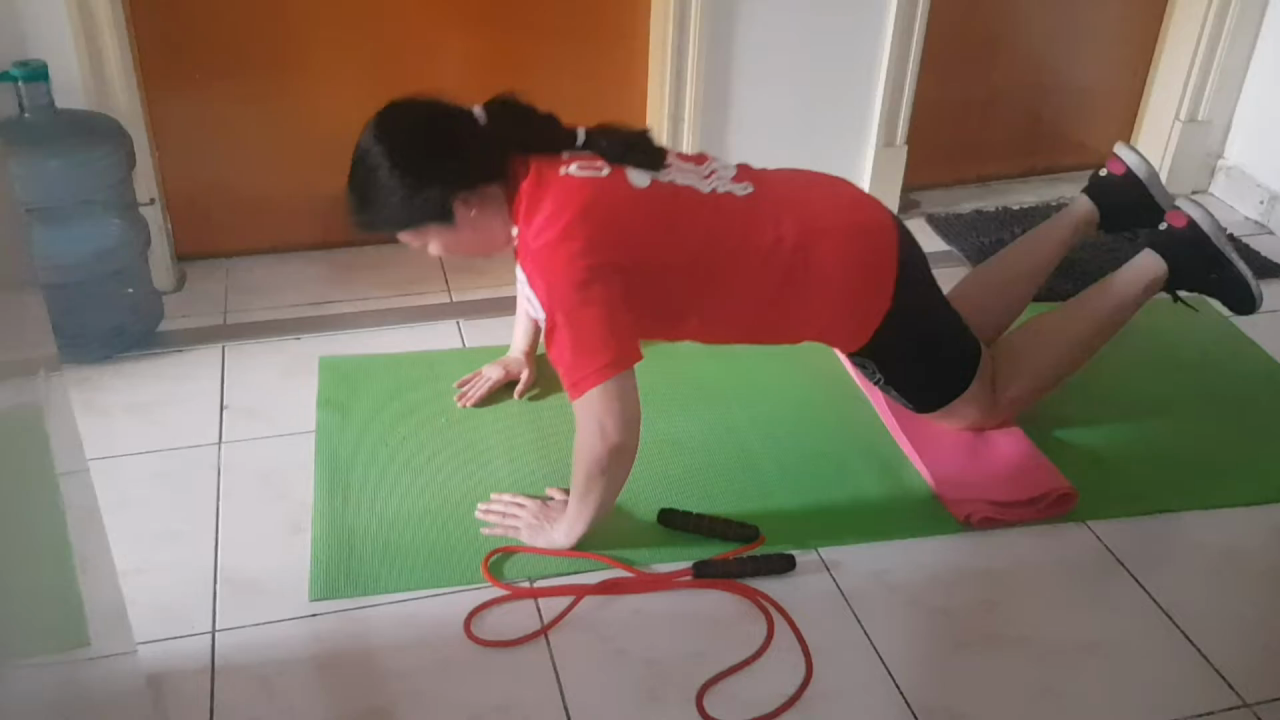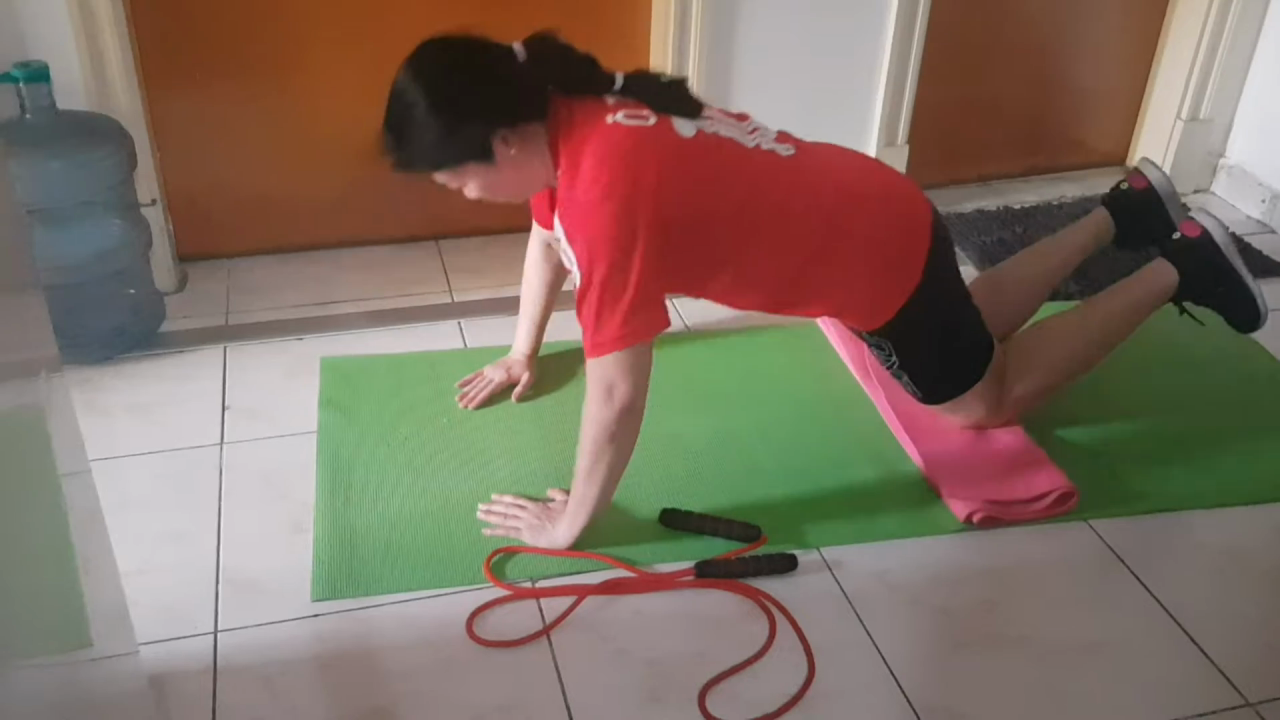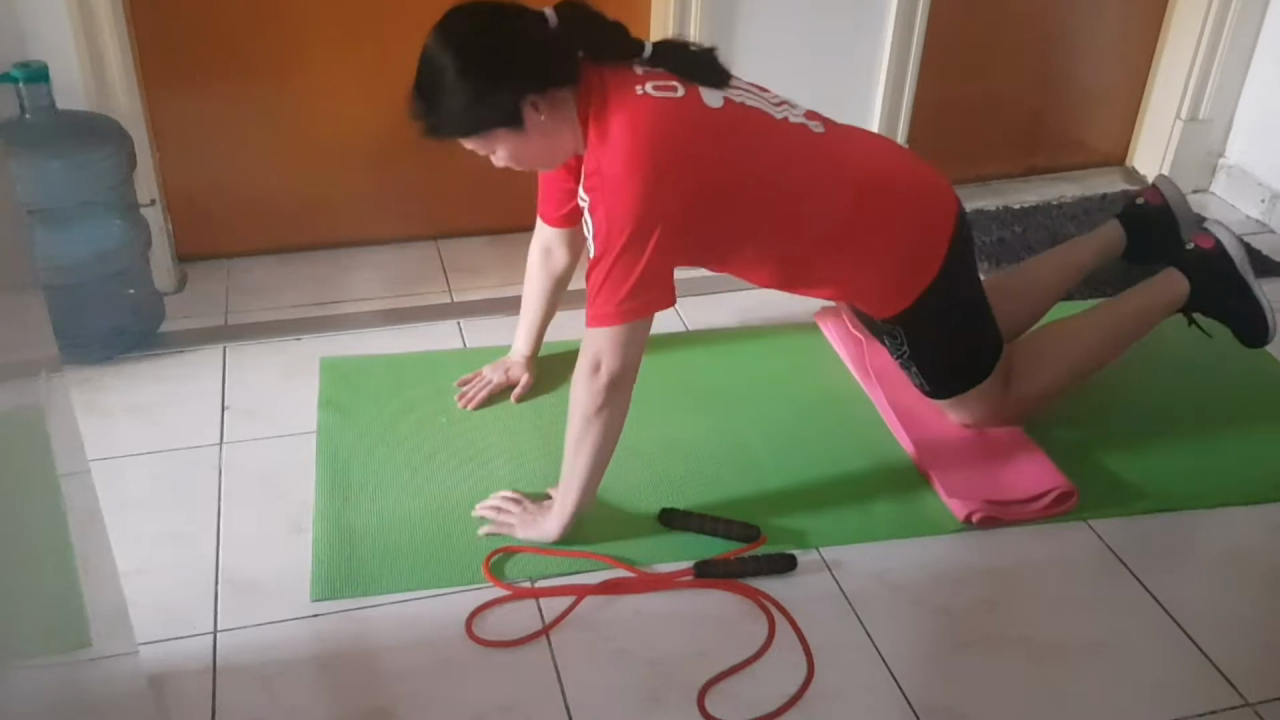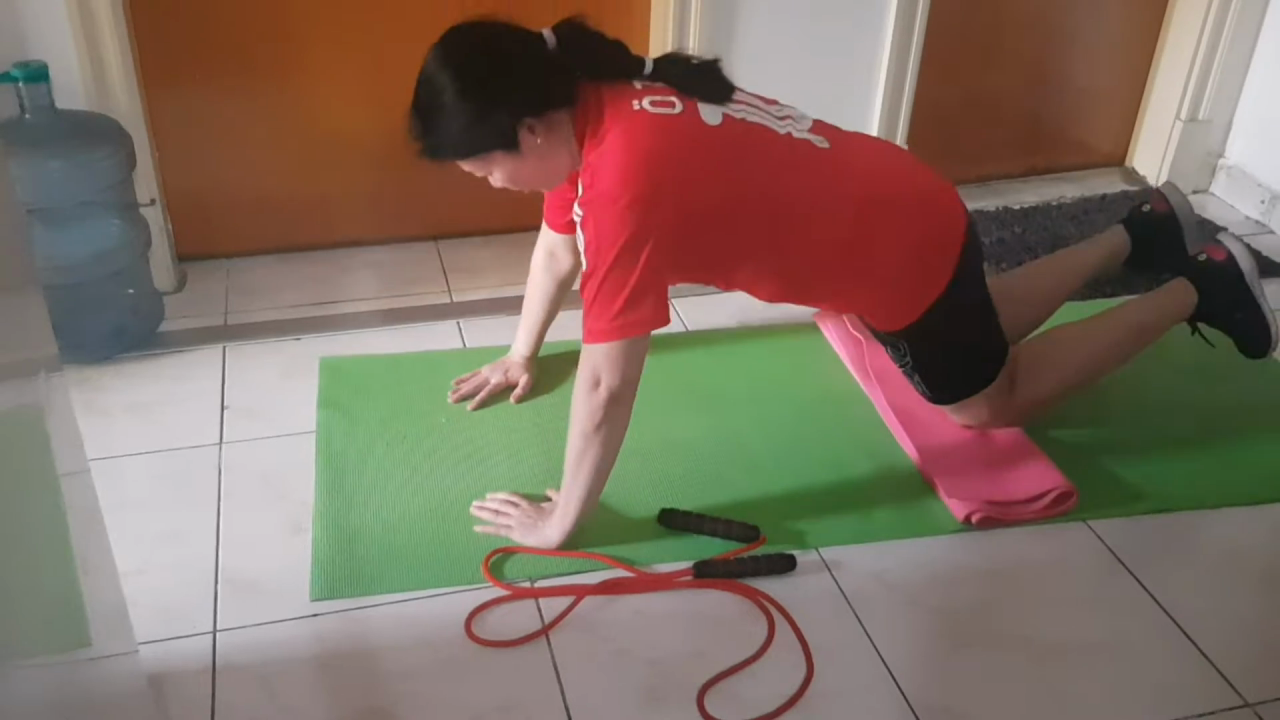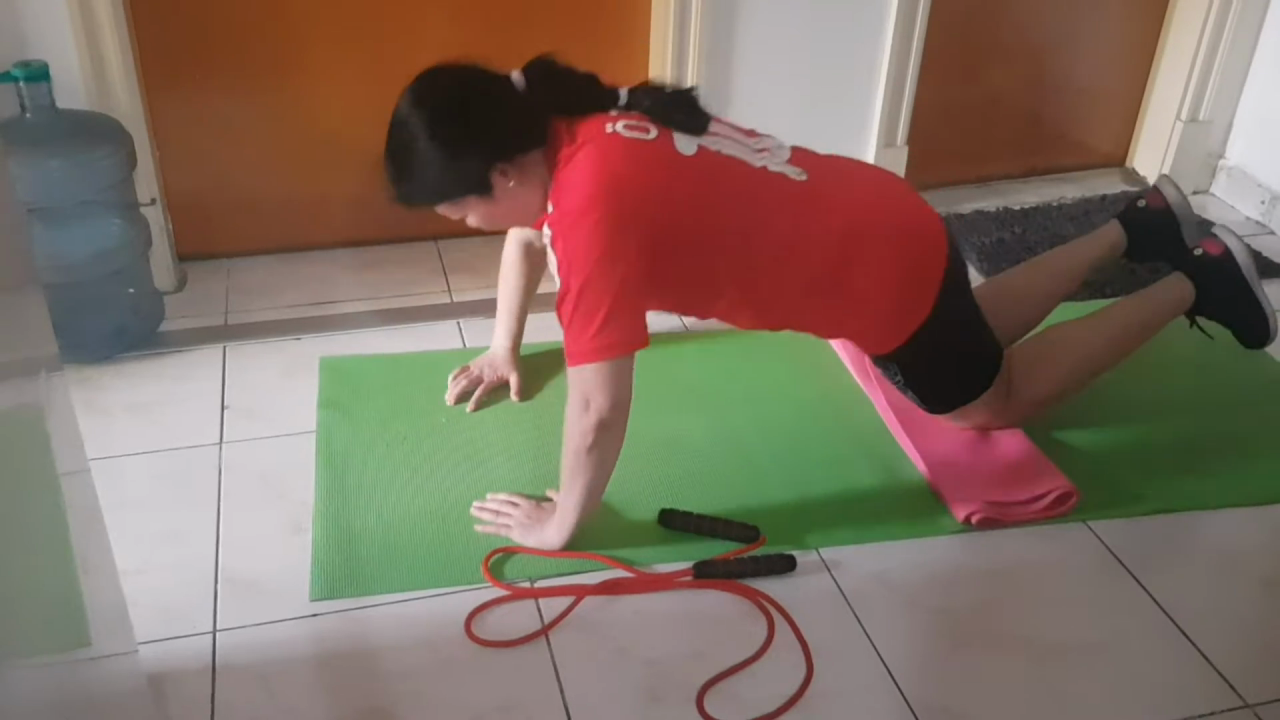
dt=0.2s
person 1, frame 1
left shoulder: (564, 240)
right shoulder: (523, 166)
left elbow: (611, 432)
left wrist: (569, 526)
right wrist: (518, 357)
left hip: (847, 272)
right hip: (822, 222)
left knee: (989, 397)
right knee: (959, 334)
left ankle: (1163, 259)
right ankle: (1103, 198)
person 1, frame 2
left shoulder: (605, 186)
right shoulder: (559, 120)
left elbow: (617, 396)
right elbow: (548, 244)
left wrist: (571, 521)
right wrist: (521, 356)
left hip: (879, 250)
right hip: (851, 214)
left knee: (992, 398)
right knee: (969, 334)
left ankle: (1175, 266)
right ankle: (1122, 212)
person 1, frame 3
left shoulder: (633, 155)
right shoulder: (583, 96)
left elbow: (608, 369)
right elbow: (555, 240)
left wrist: (558, 515)
right wrist: (520, 357)
left hip: (901, 237)
right hip: (869, 205)
left knee: (994, 397)
right knee: (978, 334)
left ankle: (1188, 278)
right ankle: (1133, 228)
person 1, frame 4
left shoulder: (623, 177)
right shoulder: (586, 107)
left elbow: (607, 386)
right elbow: (558, 240)
left wrist: (561, 519)
right wrist: (521, 355)
left hip: (905, 245)
right hip: (881, 202)
left knee: (997, 399)
right knee: (981, 335)
left ankle: (1196, 287)
right ankle: (1139, 232)
person 1, frame 5
left shoulder: (592, 204)
right shoulder: (556, 130)
left elbow: (600, 409)
right elbow: (534, 229)
left wrist: (560, 523)
right wrist: (504, 349)
left hip: (888, 269)
right hip: (864, 216)
left knee: (998, 397)
right knee: (977, 335)
left ankle: (1189, 282)
right ankle: (1136, 226)
